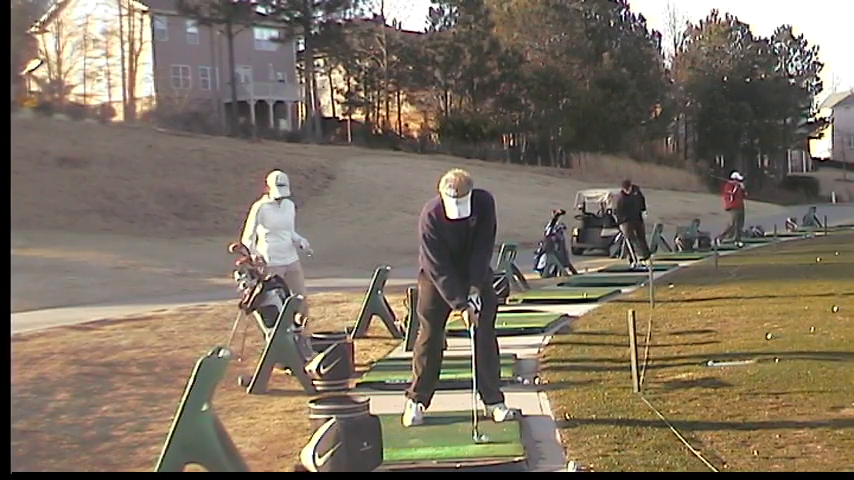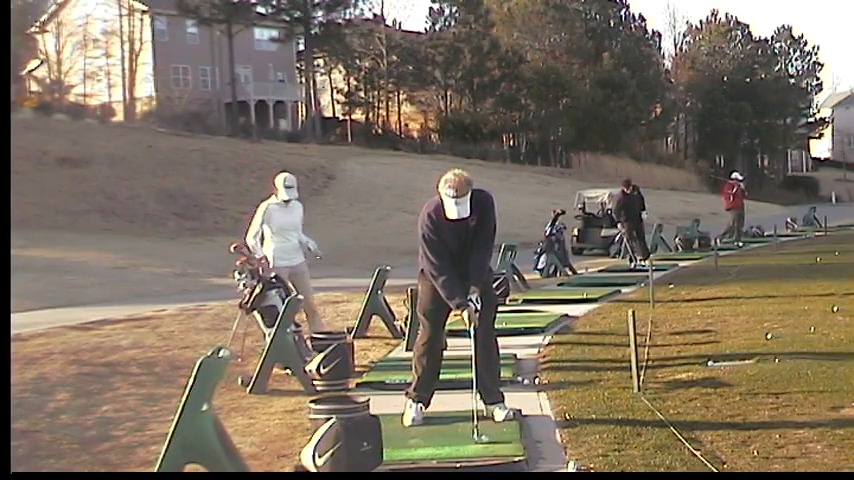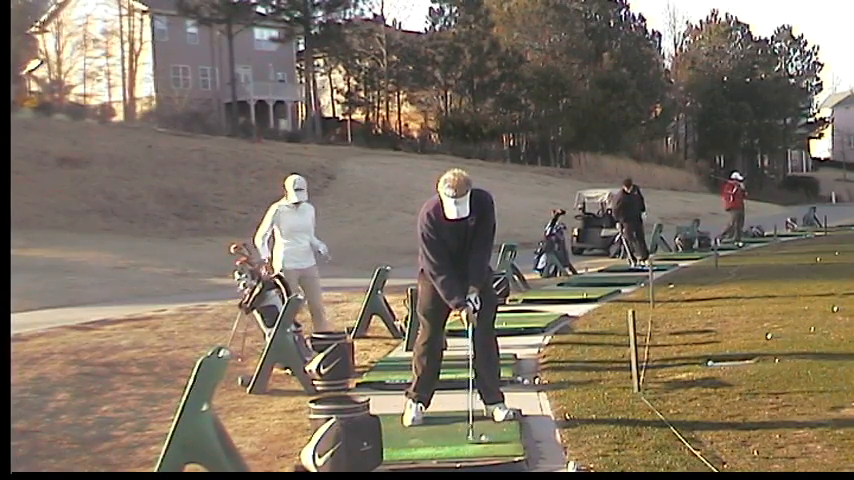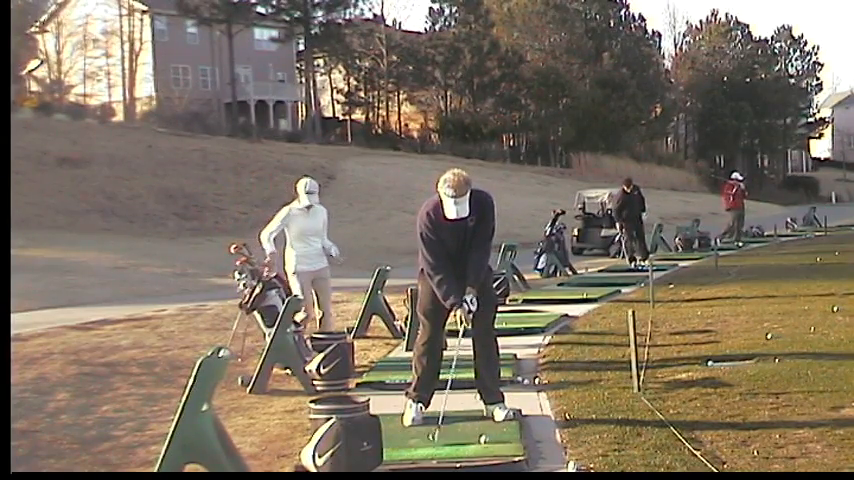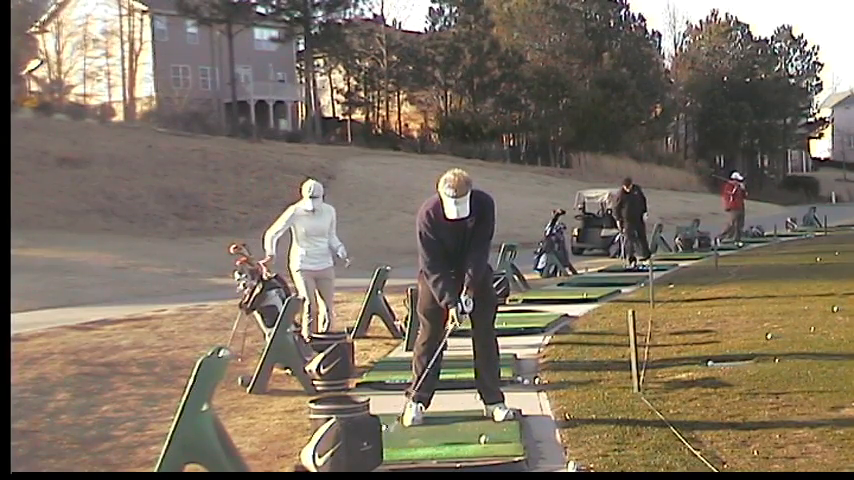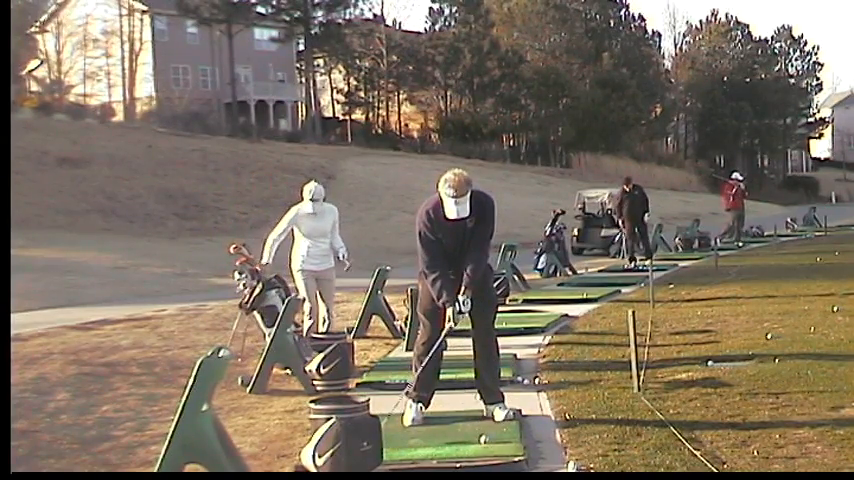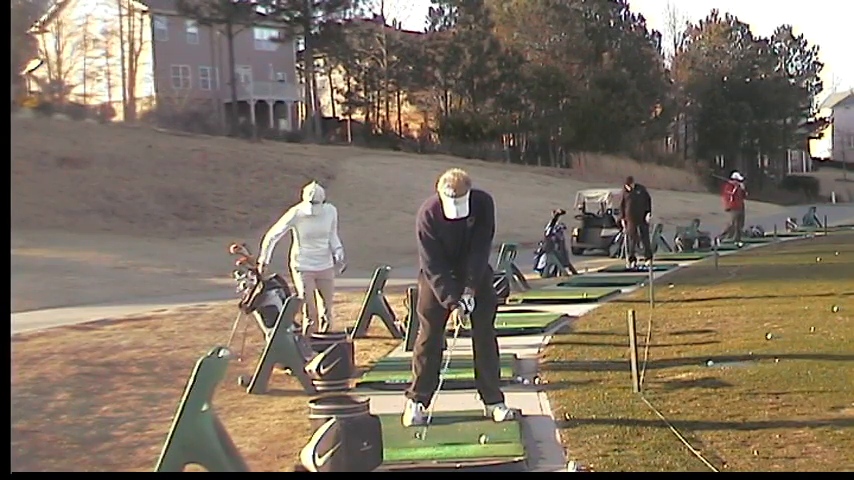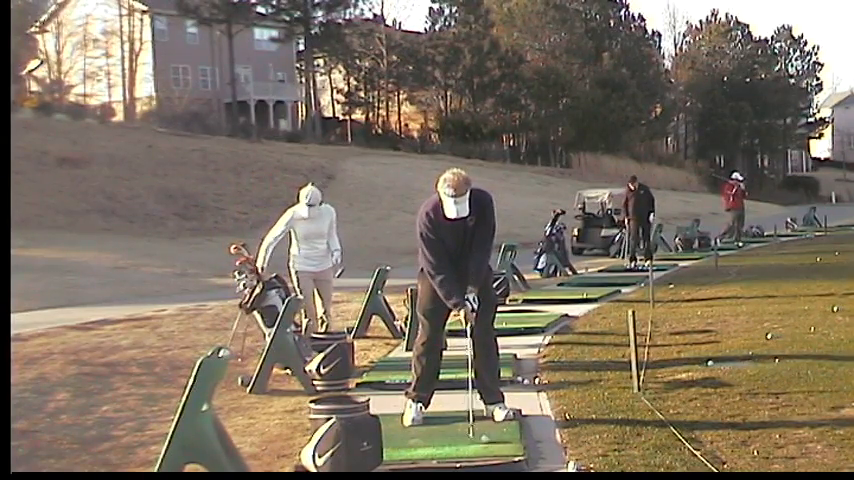
dt=0.2s
person 1, frame 1
left shoulder: (484, 202)
right shoulder: (430, 215)
left elbow: (483, 249)
right elbow: (437, 267)
left wrist: (474, 291)
right wrist: (460, 304)
left hip: (476, 274)
right hip: (437, 277)
left knee: (485, 335)
right knee: (429, 335)
left ankle: (493, 400)
right ankle: (416, 400)
person 1, frame 2
left shoulder: (484, 202)
right shoulder: (429, 215)
left elbow: (483, 249)
right elbow: (437, 267)
left wrist: (474, 291)
right wrist: (459, 304)
left hip: (476, 274)
right hip: (436, 277)
left knee: (485, 335)
right knee: (429, 335)
left ankle: (493, 400)
right ankle: (416, 400)
person 1, frame 3
left shoulder: (483, 202)
right shoulder: (429, 215)
left elbow: (482, 249)
right elbow: (437, 267)
left wrist: (474, 290)
right wrist: (458, 303)
left hip: (476, 274)
right hip: (436, 277)
left knee: (485, 334)
right knee: (429, 335)
left ankle: (493, 400)
right ankle: (416, 400)
person 1, frame 4
left shoulder: (484, 203)
right shoulder: (428, 214)
left elbow: (481, 250)
right elbow: (434, 266)
left wrist: (471, 291)
right wrist: (454, 303)
left hip: (475, 274)
right hip: (437, 277)
left knee: (485, 334)
right knee: (429, 335)
left ankle: (493, 400)
right ankle: (416, 400)
person 1, frame 5
left shoulder: (484, 204)
right shoulder: (428, 214)
left elbow: (479, 251)
right elbow: (431, 265)
left wrist: (468, 290)
right wrist: (449, 302)
left hip: (475, 275)
right hip: (437, 277)
left knee: (485, 334)
right knee: (430, 335)
left ankle: (493, 400)
right ankle: (416, 400)
person 1, frame 6
left shoulder: (484, 204)
right shoulder: (428, 213)
left elbow: (479, 251)
right elbow: (430, 265)
left wrist: (467, 290)
right wrist: (447, 301)
left hip: (476, 275)
right hip: (437, 277)
left knee: (485, 334)
right knee: (429, 334)
left ankle: (493, 400)
right ankle: (417, 400)
person 1, frame 7
left shoulder: (483, 203)
right shoulder: (428, 214)
left elbow: (480, 250)
right elbow: (432, 265)
left wrist: (469, 291)
right wrist: (451, 302)
left hip: (475, 274)
right hip: (437, 277)
left knee: (484, 334)
right knee: (429, 335)
left ankle: (493, 400)
right ankle: (416, 400)
person 1, frame 8
left shoulder: (483, 202)
right shoulder: (428, 214)
left elbow: (482, 249)
right elbow: (435, 266)
left wrist: (472, 290)
right wrist: (457, 303)
left hip: (476, 274)
right hip: (437, 277)
left knee: (484, 334)
right knee: (429, 335)
left ankle: (493, 400)
right ankle: (416, 400)
person 2, frame 1
left shoulder: (289, 205)
right shoulder: (259, 208)
right elbow: (247, 238)
left wrist: (302, 243)
right wrist: (257, 255)
left hip: (292, 261)
right hip: (270, 264)
left knee: (302, 302)
person 2, frame 2
left shoulder: (298, 207)
right shoulder: (266, 208)
right elbow: (251, 237)
left wrist: (310, 244)
right wrist: (260, 256)
left hip: (298, 262)
right hip: (275, 265)
left knee: (309, 303)
person 2, frame 3
left shoulder: (309, 209)
right shoulder: (277, 210)
right elbow: (260, 237)
left wrist: (321, 247)
right wrist: (266, 258)
left hip: (309, 265)
right hip: (286, 267)
left knee: (317, 308)
person 2, frame 4
left shoulder: (321, 211)
right shoulder: (288, 213)
right elbow: (266, 234)
left wrist: (332, 249)
right wrist: (271, 253)
left hip: (320, 267)
right hip: (298, 269)
left knee: (325, 310)
right knee: (306, 312)
person 2, frame 5
left shoulder: (329, 211)
right shoulder: (294, 212)
right elbow: (271, 234)
left wrist: (340, 249)
right wrist: (270, 254)
left hip: (325, 266)
right hip: (302, 267)
left knee: (328, 310)
right knee: (310, 310)
person 2, frame 6
left shoulder: (331, 211)
right shoulder: (296, 213)
right elbow: (275, 237)
left wrist: (341, 250)
right wrist: (265, 262)
left hip: (326, 267)
right hip: (303, 267)
left knee: (327, 310)
right knee: (311, 311)
person 2, frame 7
left shoulder: (331, 211)
right shoulder: (295, 214)
right elbow: (272, 236)
left wrist: (338, 251)
right wrist: (262, 261)
left hip: (326, 267)
right hip: (303, 268)
left knee: (326, 312)
right knee: (310, 313)
person 2, frame 8
left shoulder: (329, 212)
right shoulder: (292, 215)
right elbow: (272, 239)
left wrist: (336, 253)
right wrist: (261, 265)
left hip: (324, 267)
right hip: (301, 268)
left knee: (325, 311)
right knee: (309, 313)
